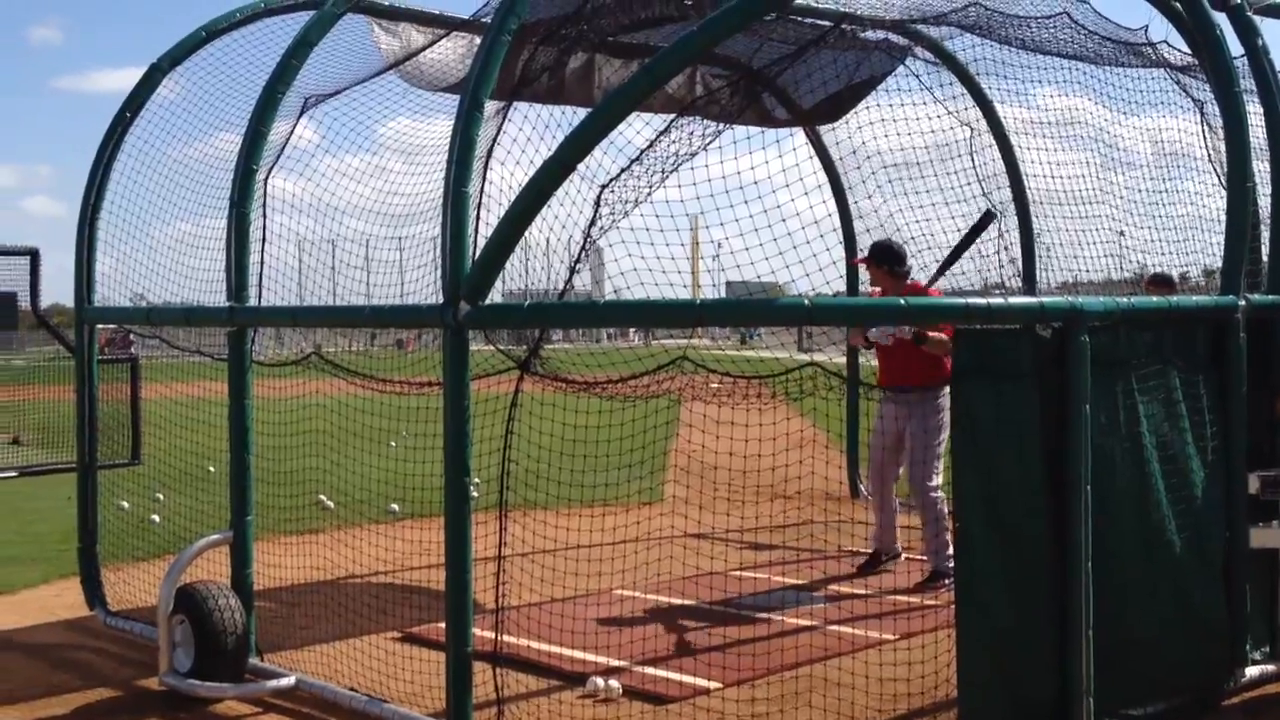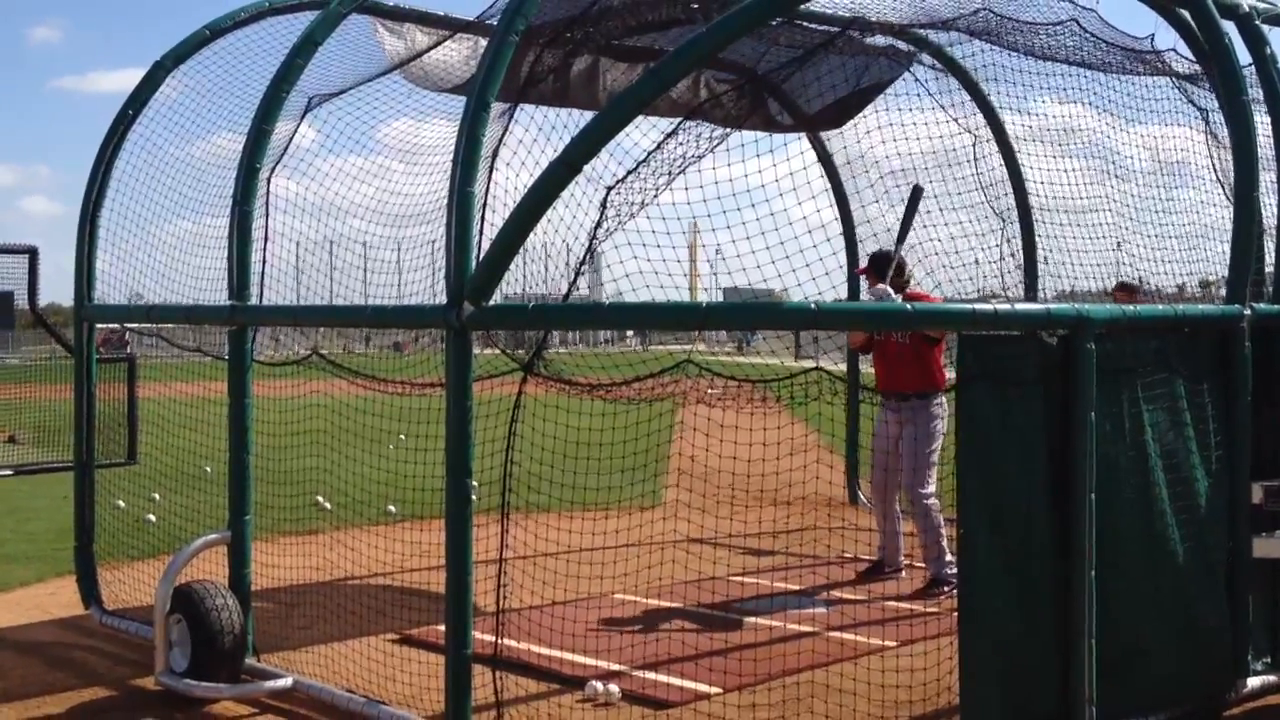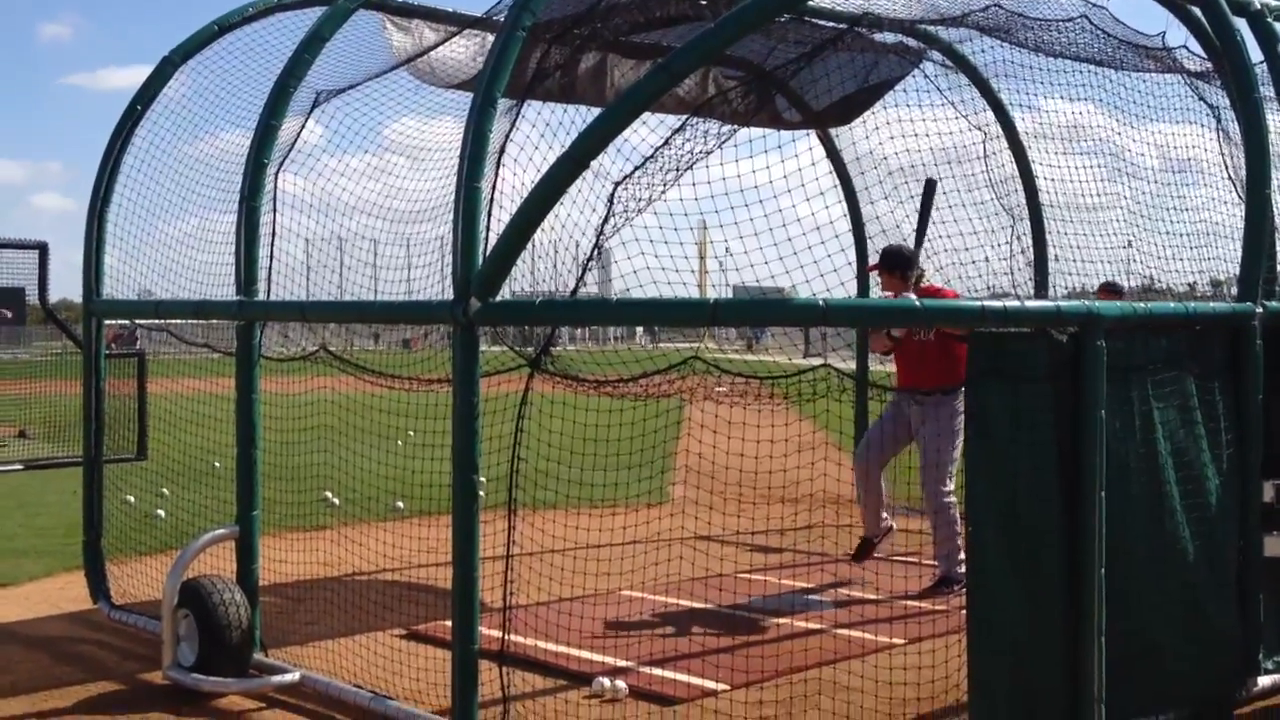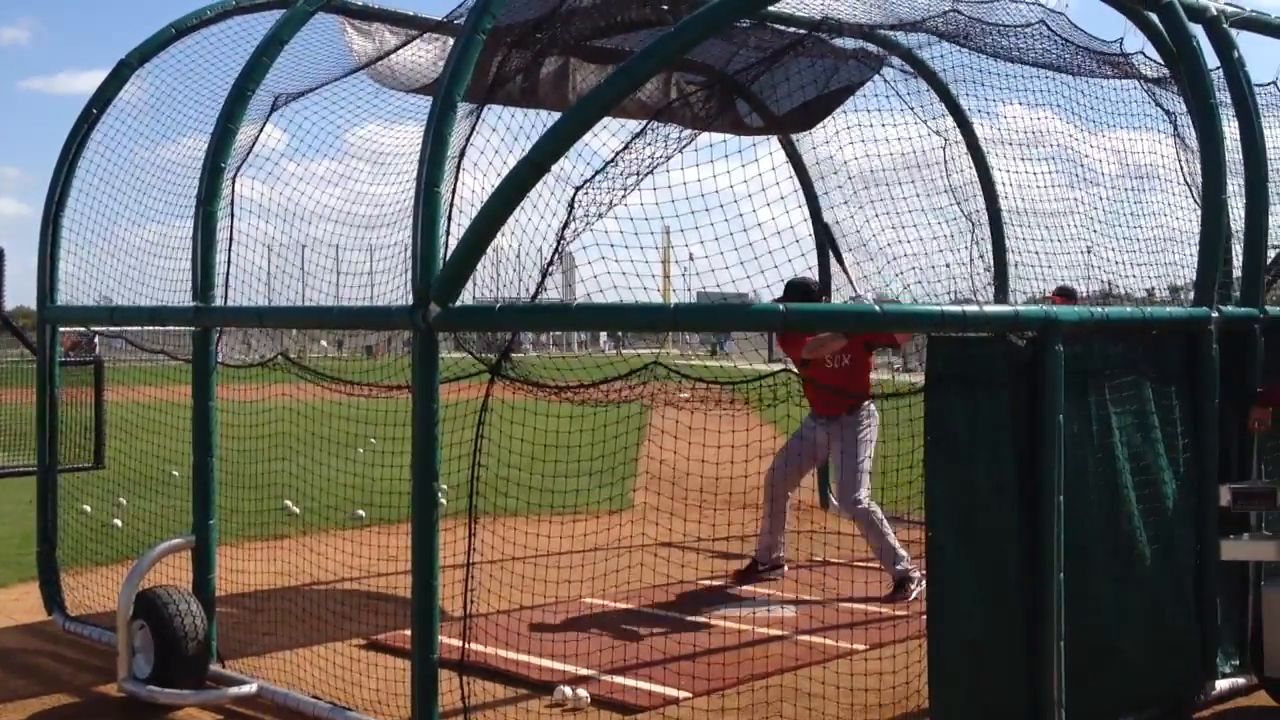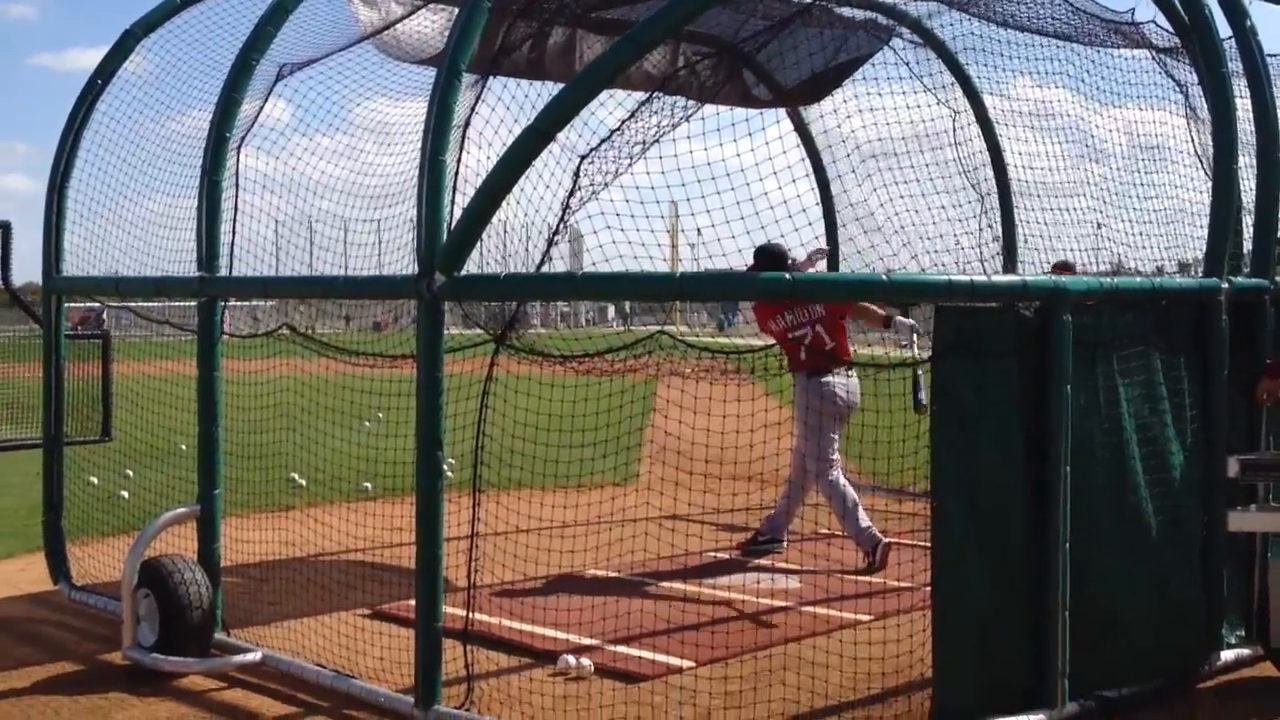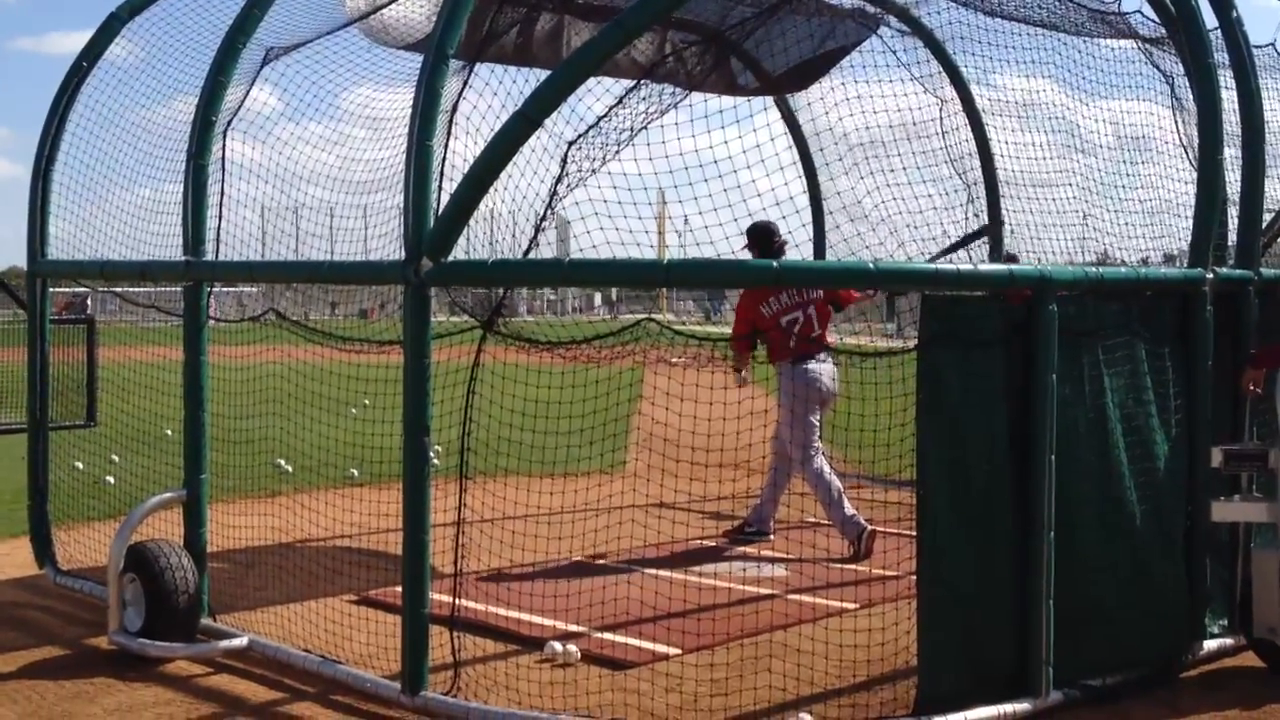
dt=0.7s
person 1, frame 1
left shoulder: (928, 298)
left elbow: (948, 345)
right elbow: (856, 337)
left wrist: (912, 334)
right wrist: (873, 334)
left hip: (928, 401)
right hip: (890, 400)
left knee: (924, 485)
right knee: (880, 478)
left ankle: (944, 566)
right ankle: (886, 548)
person 1, frame 2
left shoulder: (924, 303)
left elbow: (940, 326)
right elbow: (855, 341)
left wrist: (897, 306)
left hip: (924, 407)
right hip: (888, 406)
left knee: (919, 490)
right knee: (882, 487)
left ankle: (945, 572)
right ankle: (890, 559)
person 1, frame 3
left shoulder: (944, 298)
left elbow: (971, 326)
right elbow: (877, 345)
right wrist: (898, 327)
left hip: (944, 403)
right hip: (906, 400)
left knee: (936, 489)
right knee: (866, 458)
left ankle: (954, 572)
right ankle: (875, 528)
person 1, frame 4
left shoulder: (852, 332)
right shoulder: (791, 333)
left elbow: (904, 335)
right elbow: (812, 350)
left hip: (853, 422)
right hip: (818, 420)
left knee: (853, 500)
right knee: (777, 481)
left ankle: (905, 572)
right ankle: (769, 559)
person 1, frame 5
left shoulder: (764, 309)
right elbow: (858, 309)
left wrist: (801, 267)
right wrist: (893, 321)
left hip: (814, 389)
right hip: (845, 383)
left knee: (825, 470)
right knee: (805, 464)
left ankle: (871, 541)
right ankle: (773, 533)
person 1, frame 6
left shoulder: (754, 296)
left elbow: (742, 349)
right elbow: (851, 296)
left wrist: (740, 372)
right wrist: (871, 290)
left hip: (796, 375)
right hip: (824, 367)
left knee: (807, 458)
right knee: (783, 449)
left ankle: (855, 529)
right ankle: (760, 522)
